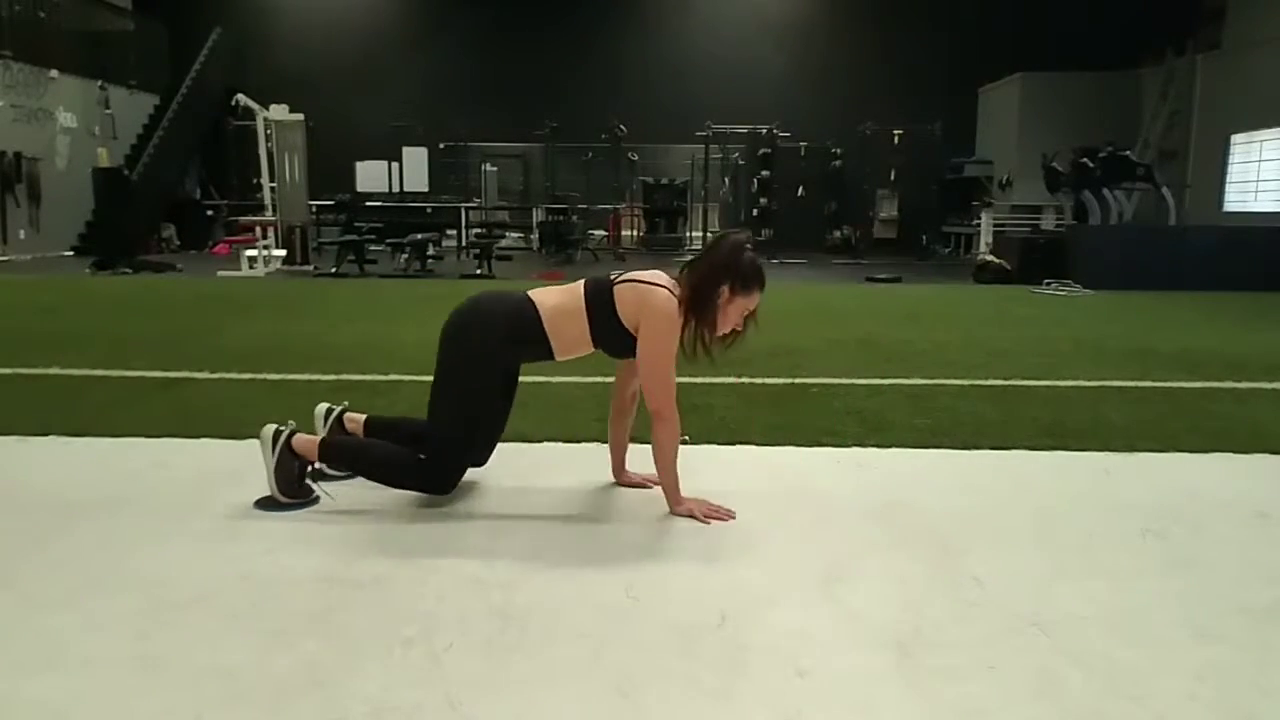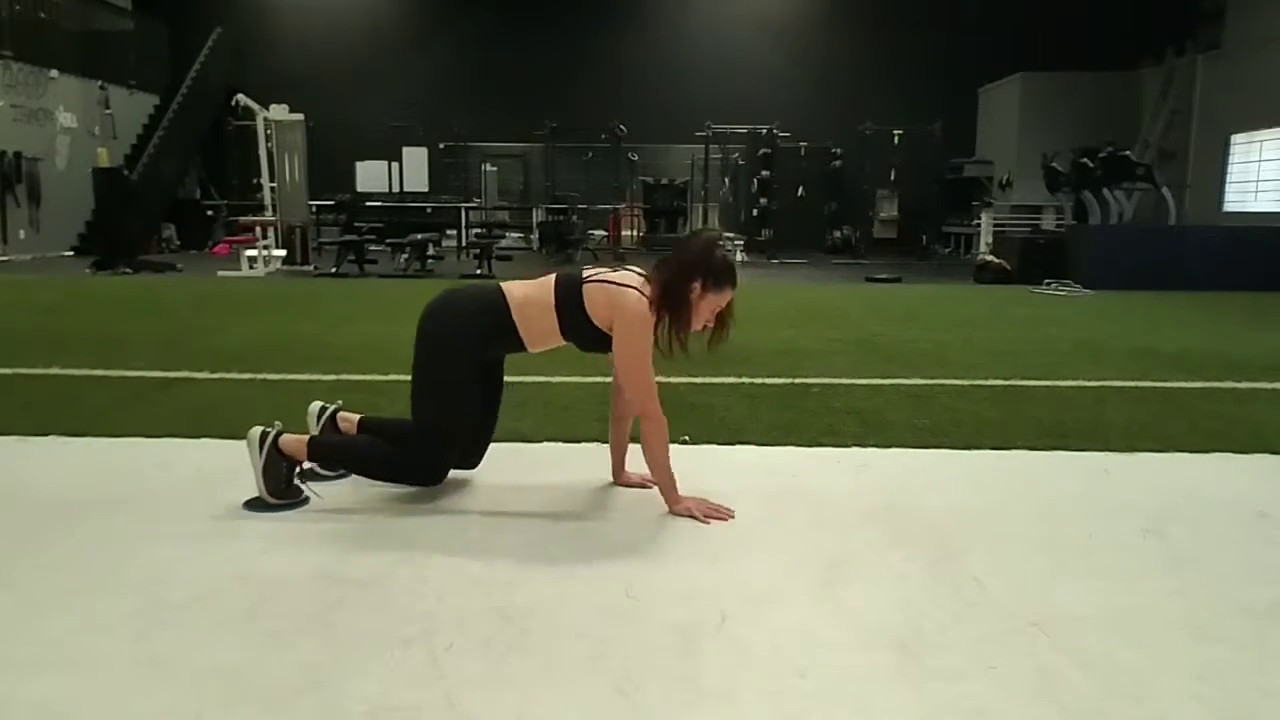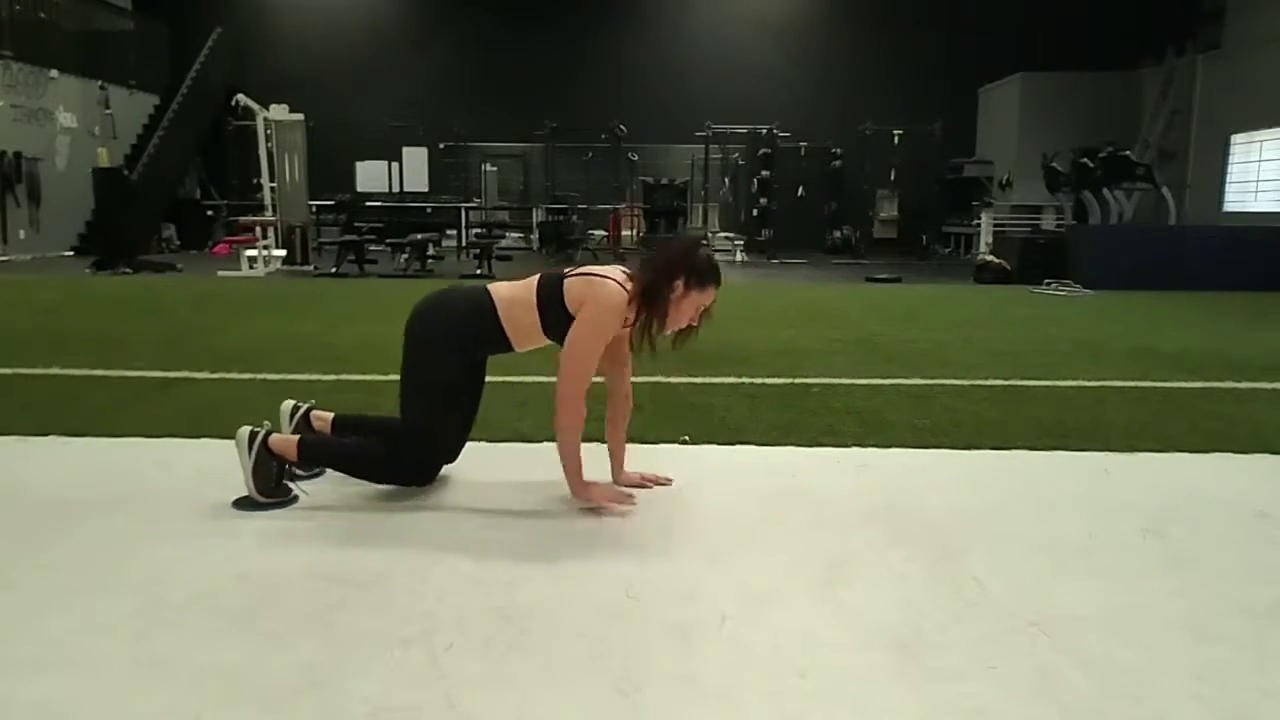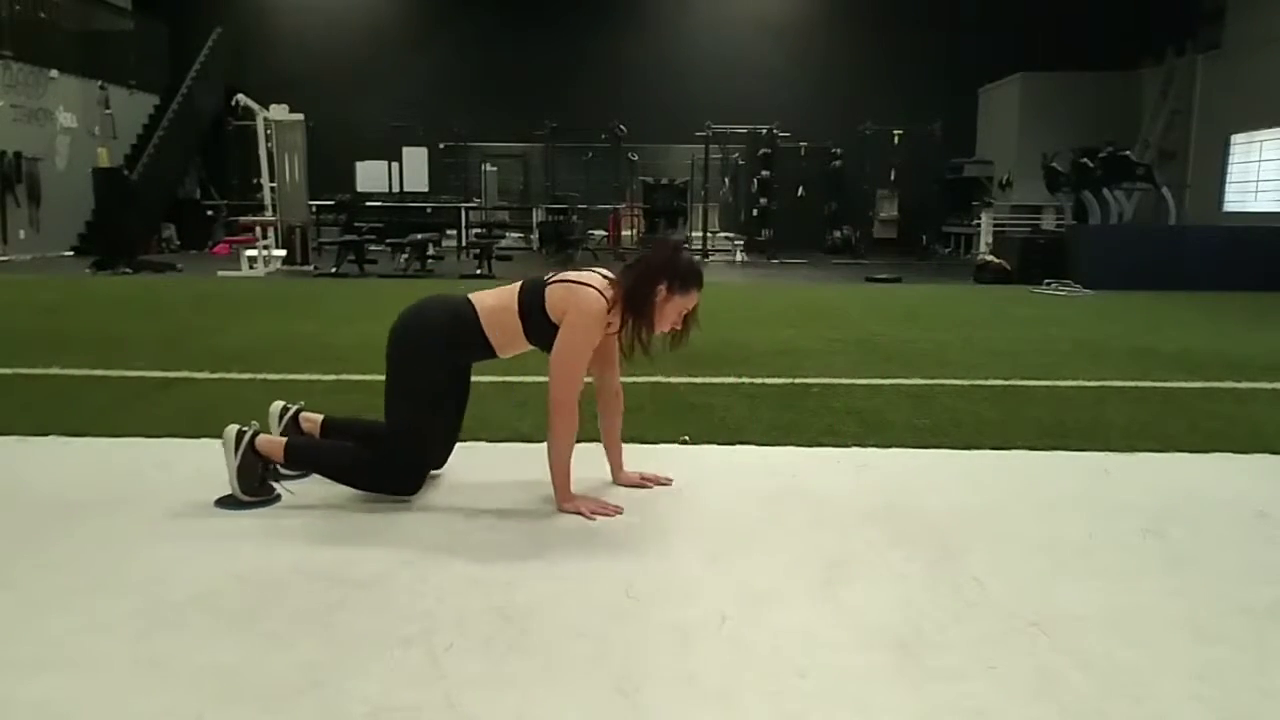
dt=0.1s
person 1, frame 1
left shoulder: (665, 295)
right shoulder: (662, 307)
left elbow: (626, 389)
right elbow: (663, 412)
left wrist: (619, 468)
right wrist: (676, 499)
left hip: (496, 329)
right hip: (484, 335)
left knee: (469, 449)
right knee: (439, 474)
left ankle: (345, 424)
right ankle: (297, 445)
person 1, frame 2
left shoulder: (644, 295)
right shoulder: (634, 305)
left elbow: (629, 394)
right elbow: (648, 409)
left wrist: (621, 470)
right wrist: (674, 498)
left hip: (476, 328)
right hip: (456, 326)
left knee: (466, 452)
right knee: (427, 465)
left ankle: (338, 422)
right ankle: (281, 445)
person 1, frame 3
left shoulder: (625, 293)
right shoulder: (609, 299)
left elbow: (617, 389)
right elbow: (569, 400)
left wrist: (618, 471)
right wrist: (579, 484)
left hip: (464, 330)
right hip: (444, 328)
left knee: (440, 446)
right knee: (417, 467)
left ankle: (313, 422)
right ankle: (271, 445)
person 1, frame 4
left shoulder: (613, 298)
right shoulder: (591, 305)
left elbow: (610, 392)
right elbow: (561, 408)
left wrist: (622, 469)
right wrist: (564, 493)
left hip: (447, 337)
right hip: (428, 336)
left knee: (430, 448)
right knee: (403, 475)
left ankle: (300, 421)
right ankle: (257, 445)
